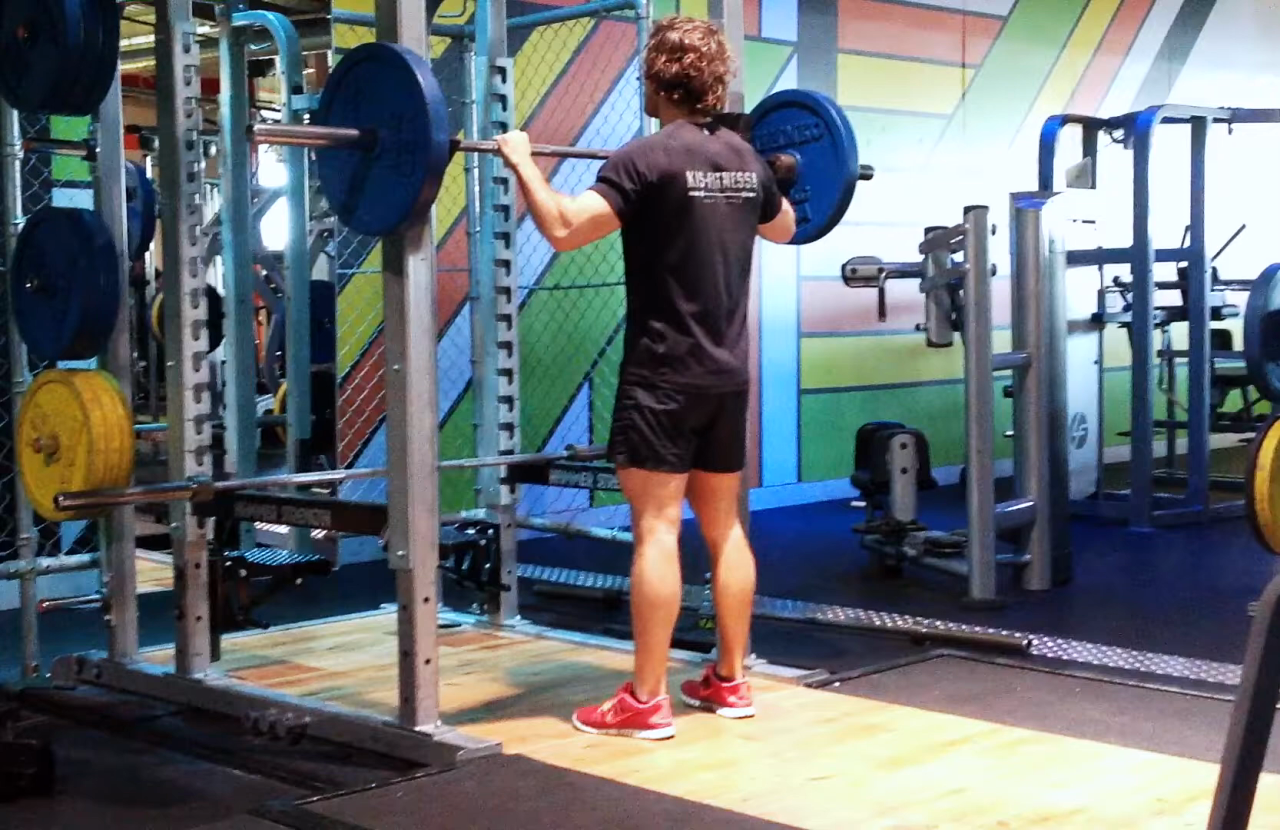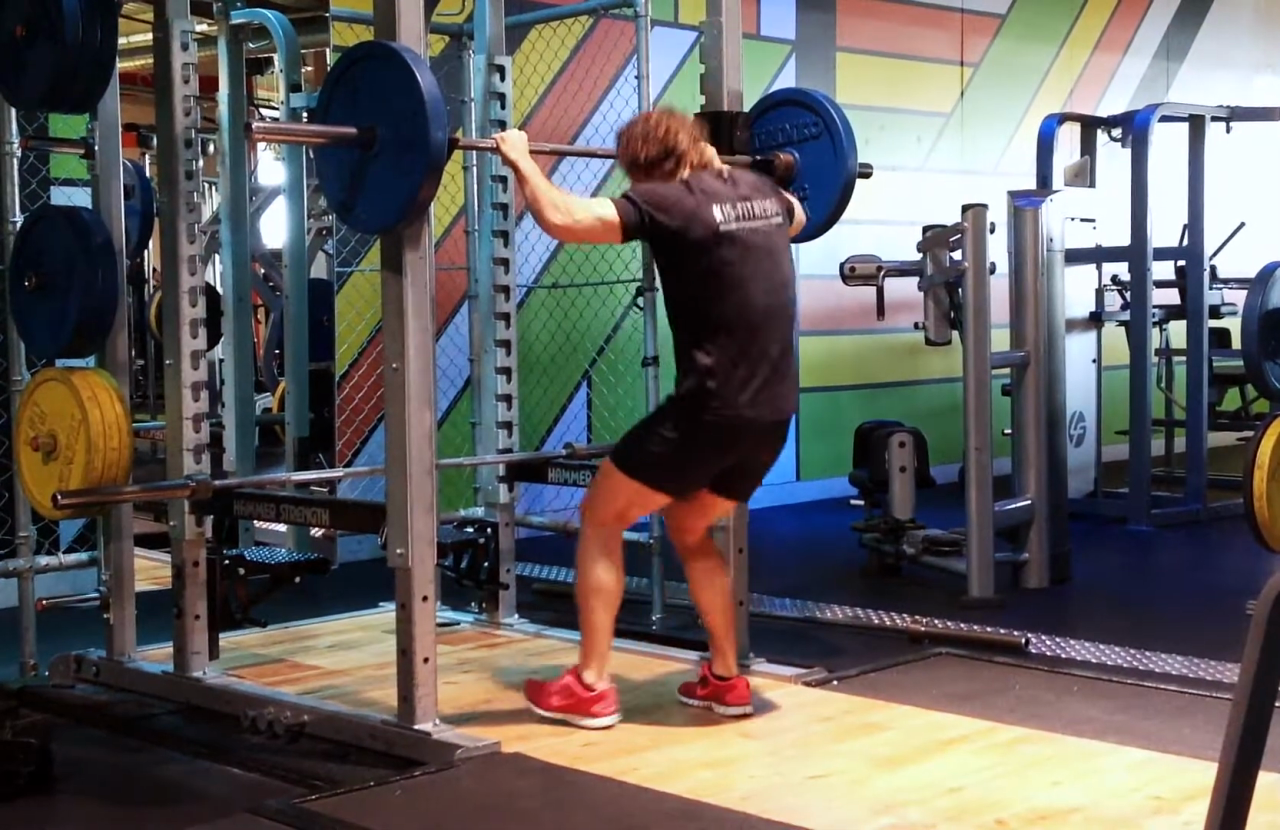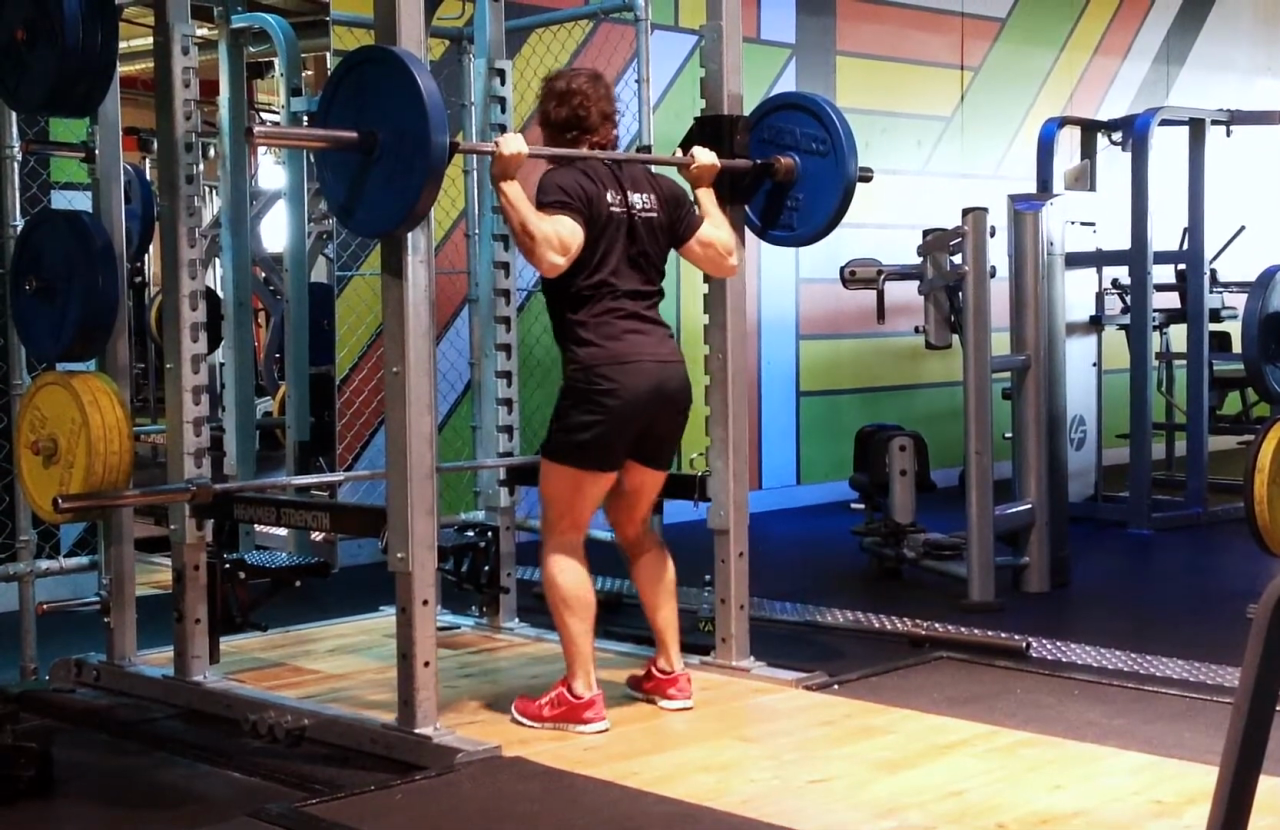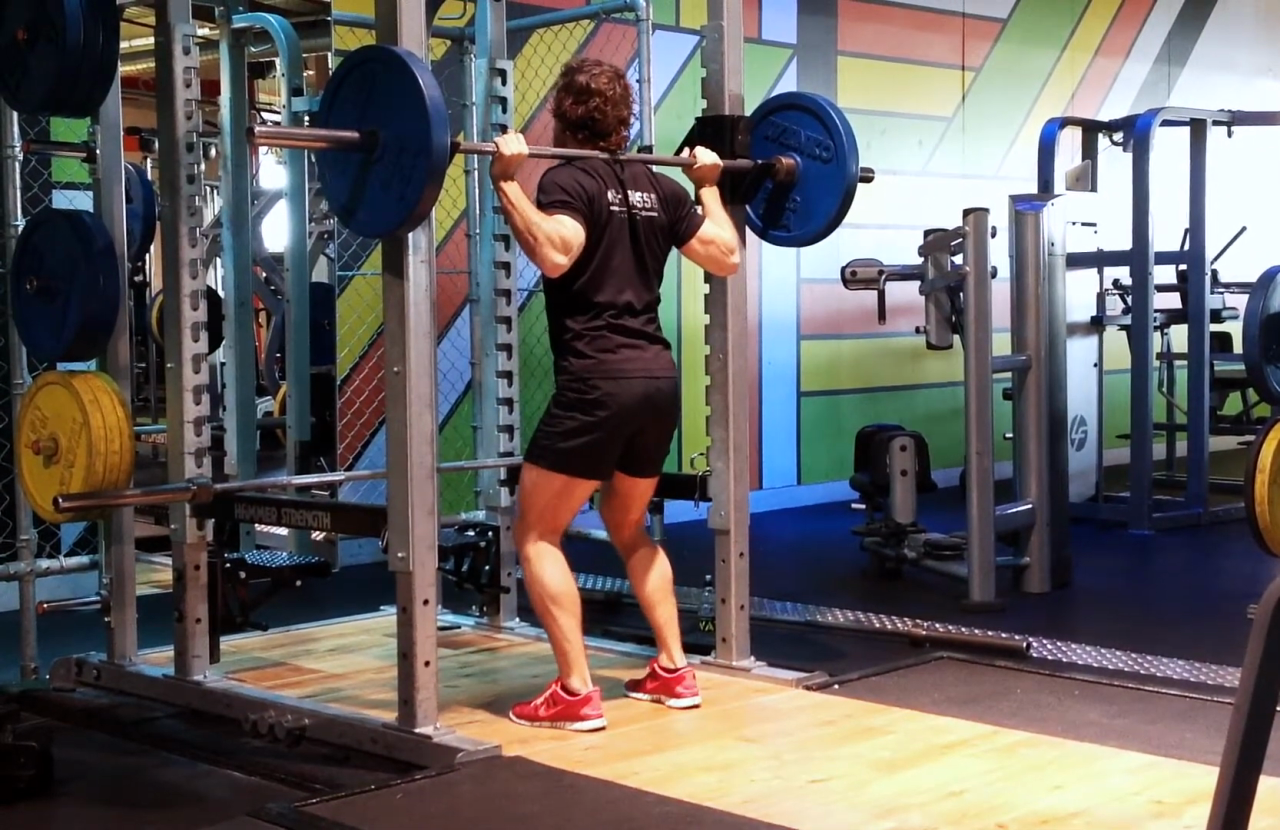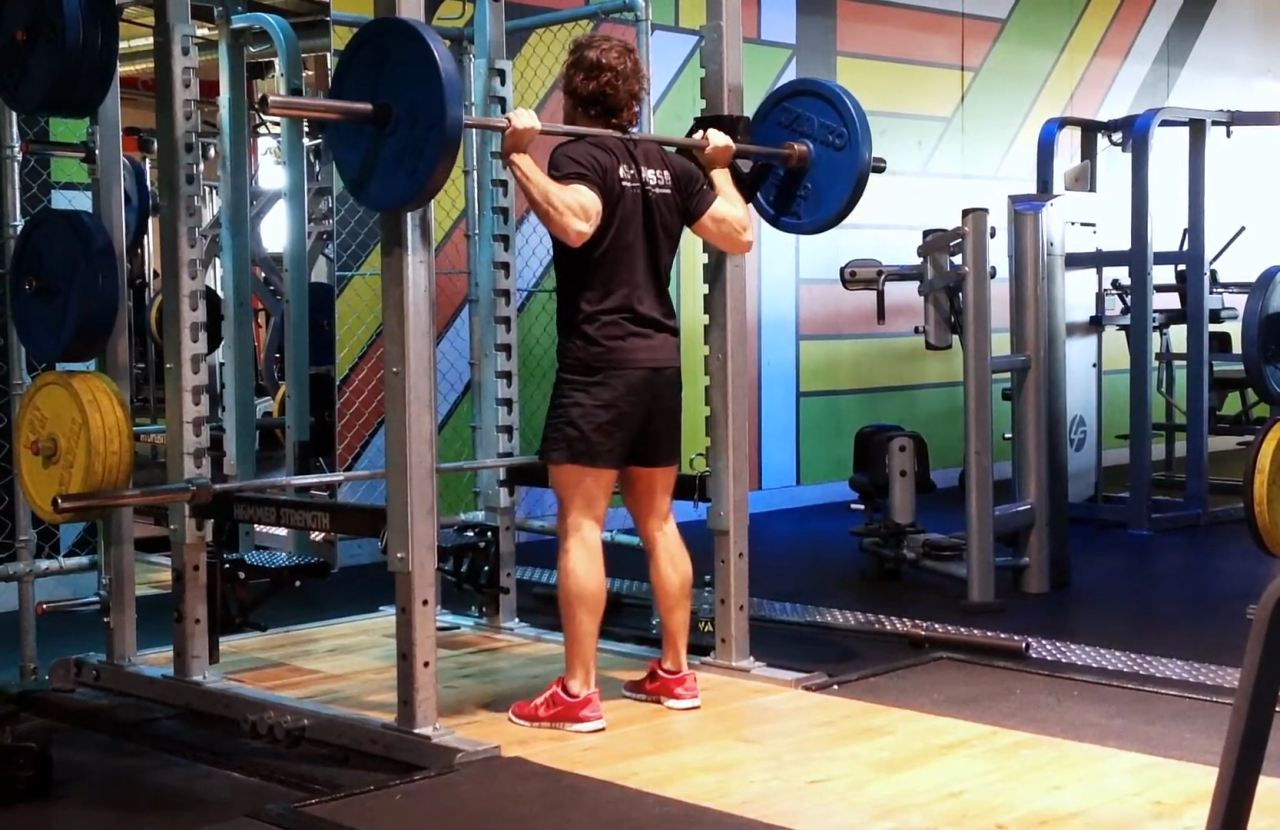
dt=1s
person 1, frame 1
left shoulder: (648, 156)
right shoulder: (746, 158)
left elbow: (563, 227)
right elbow: (784, 228)
left wrist: (521, 162)
left hip: (664, 376)
right hip: (727, 374)
left knee: (656, 529)
right knee: (723, 526)
left ankle: (645, 699)
right ankle: (730, 680)
person 1, frame 2
left shoulder: (669, 203)
right shoulder: (761, 193)
left elbow: (562, 218)
right elbow: (798, 213)
left wrist: (521, 159)
left hip: (712, 411)
right hip: (773, 415)
left knee: (599, 521)
right knee: (690, 532)
left ankle: (590, 686)
right ankle: (725, 677)
person 1, frame 3
left shoulder: (565, 182)
right shoulder: (657, 187)
left elbow: (552, 255)
right elbow: (725, 259)
left wrist: (508, 181)
right wrist: (703, 187)
left hip: (605, 379)
right hip: (667, 374)
left knee: (562, 539)
right knee: (633, 527)
left ankle: (580, 694)
right ankle: (669, 672)
person 1, frame 4
left shoulder: (566, 180)
right shoulder: (659, 188)
left elbow: (555, 255)
right elbow: (726, 256)
left wrist: (507, 182)
right wrist: (709, 187)
left hip: (598, 384)
right hip: (658, 379)
left knee: (536, 534)
right knee: (628, 528)
left ankle: (576, 692)
right ankle: (674, 670)
person 1, frame 5
left shoulder: (578, 154)
right shoulder: (671, 166)
left elbow: (575, 221)
right elbow: (738, 234)
left wrist: (519, 155)
right wrist: (719, 168)
left hip: (600, 364)
right hip: (660, 360)
left knee: (580, 526)
right knee: (657, 521)
left ankle: (577, 693)
right ankle: (675, 672)
